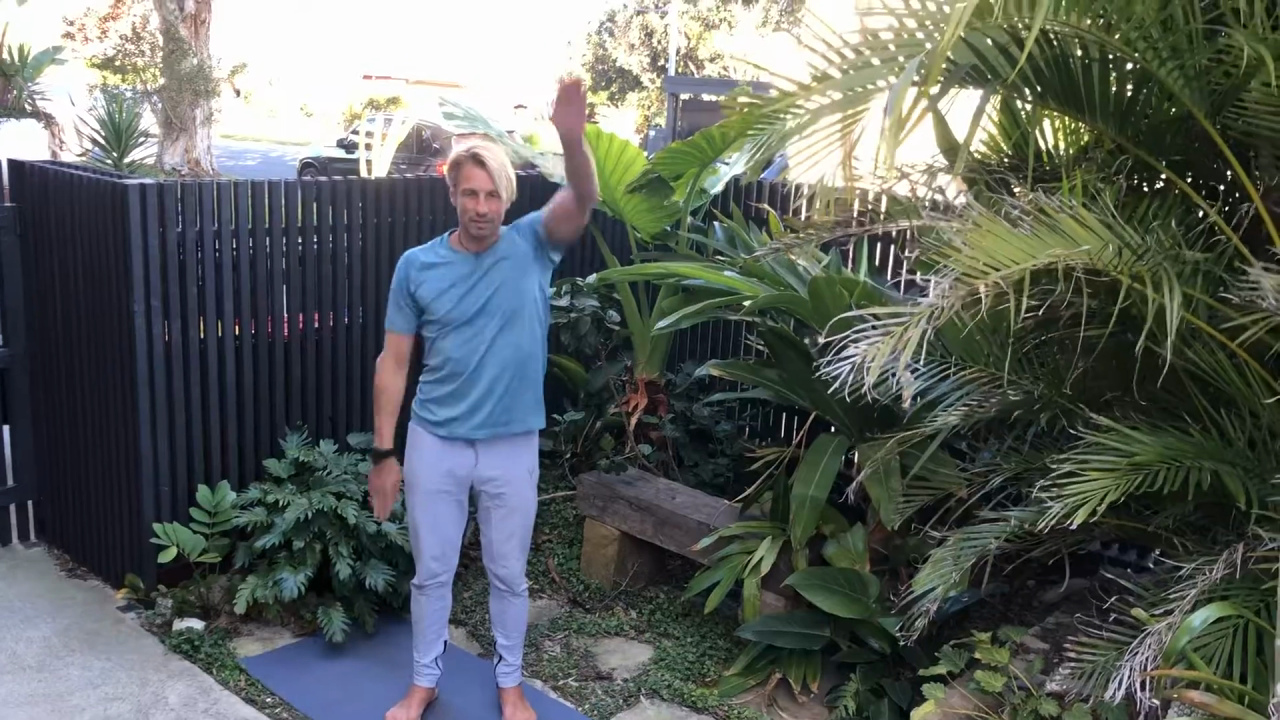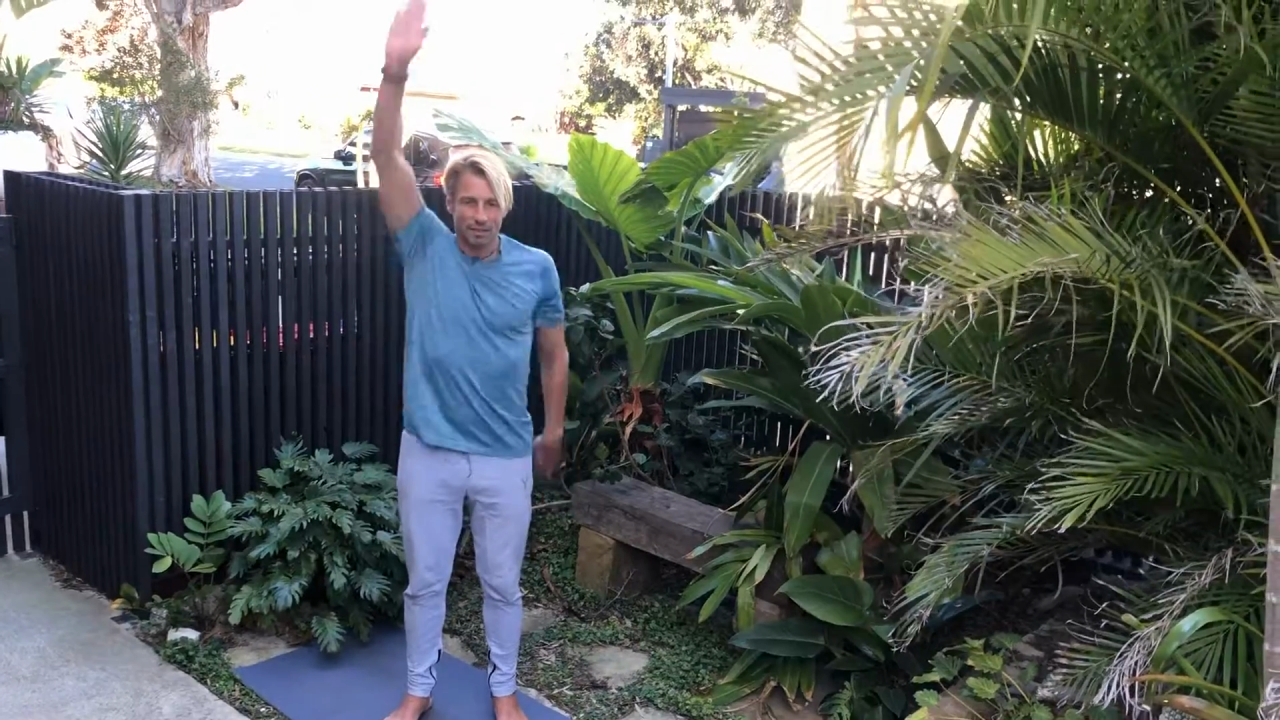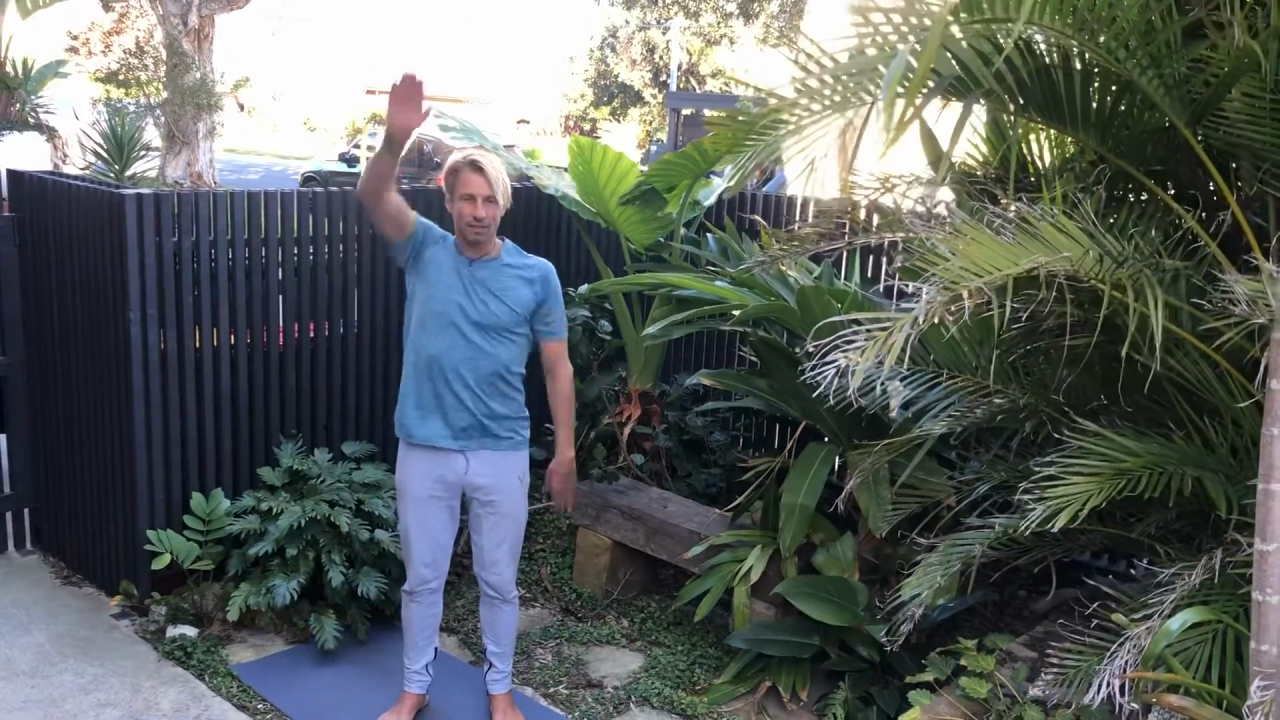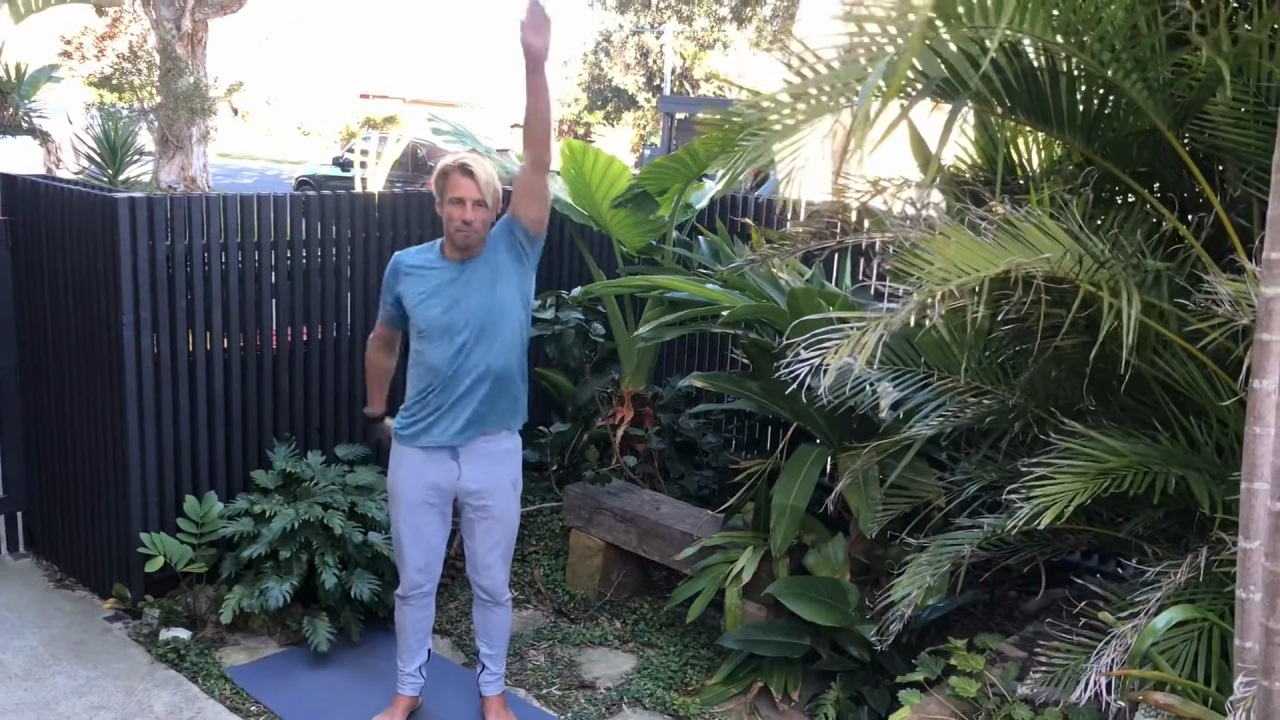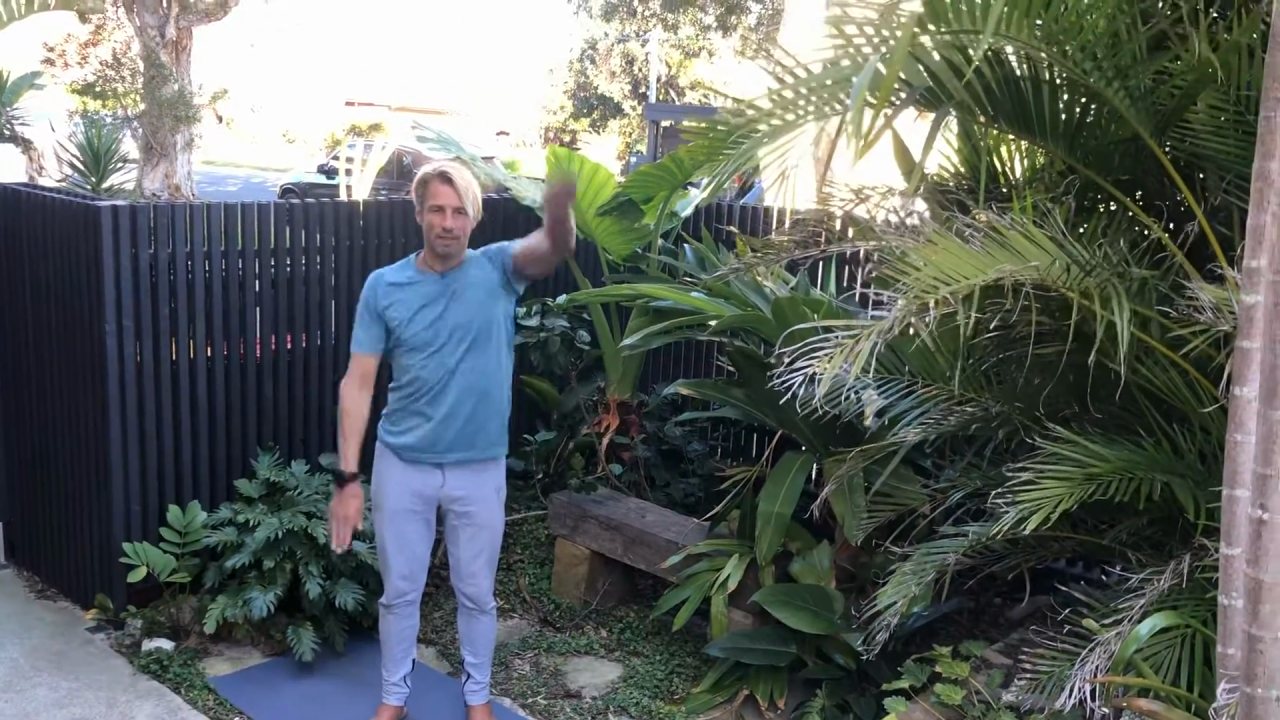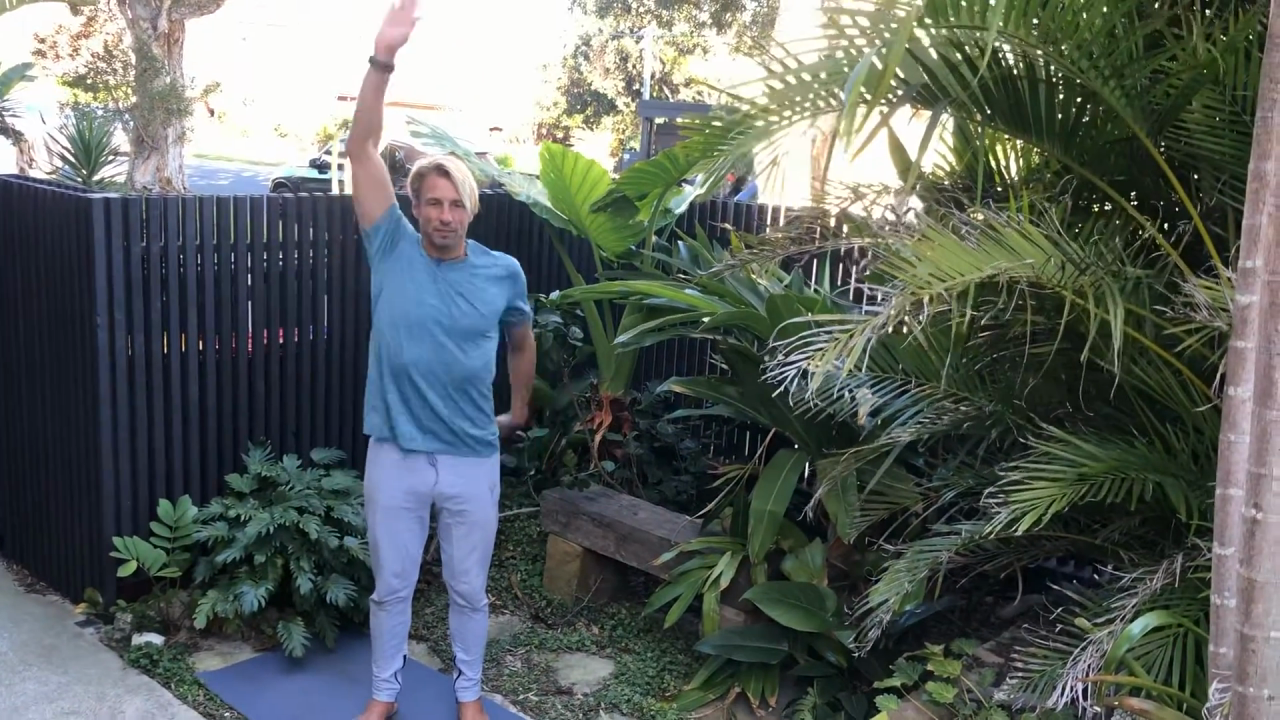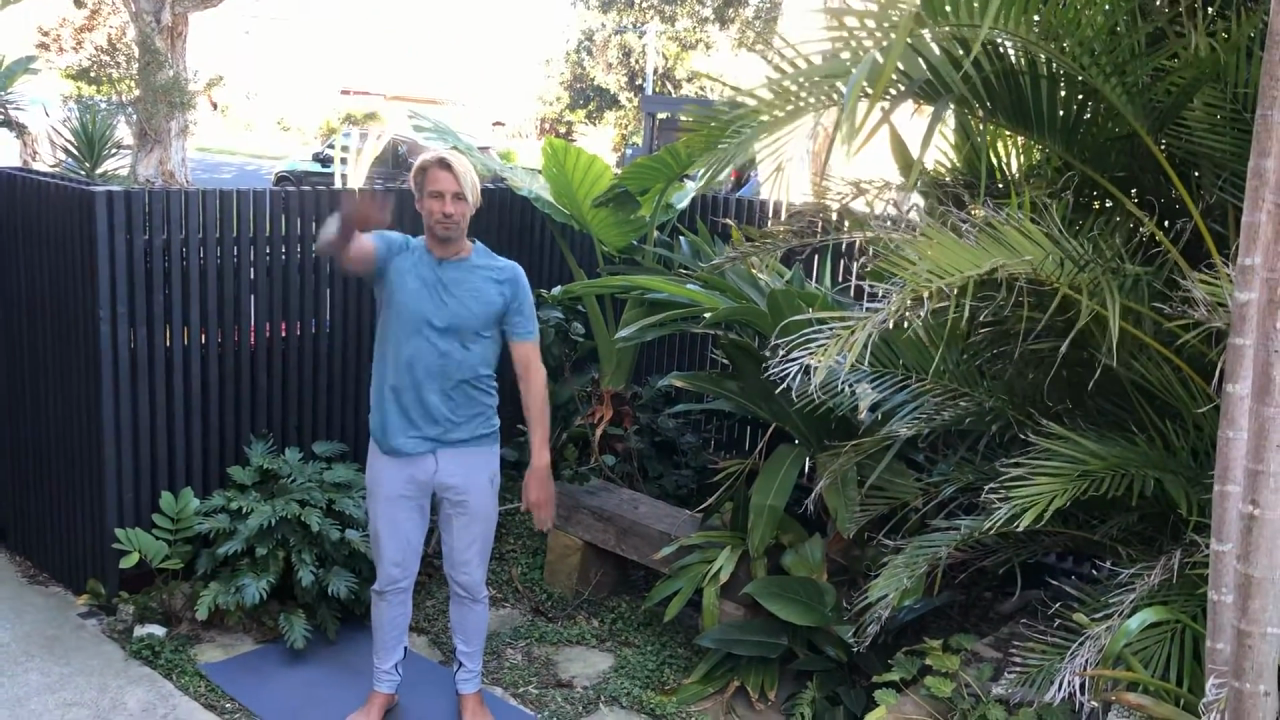
dt=0.5s
person 1, frame 1
left shoulder: (532, 245)
right shoulder: (417, 265)
left elbow: (579, 197)
right elbow: (392, 361)
left wrist: (572, 140)
right wrist: (385, 453)
left hip: (511, 446)
right hip: (435, 445)
left knee: (508, 574)
right knee: (431, 574)
person 1, frame 2
left shoulder: (536, 268)
right shoulder: (424, 247)
left elbow: (555, 352)
right elbow: (387, 157)
left wrist: (553, 427)
right wrist: (396, 68)
left hip: (506, 458)
right hip: (429, 455)
left knee: (502, 585)
right knee: (425, 583)
person 1, frame 3
left shoulder: (536, 275)
right shoulder: (424, 251)
left elbow: (558, 366)
right elbow: (374, 196)
left wrist: (565, 451)
right wrist: (395, 139)
left hip: (502, 457)
right hip: (425, 452)
left knee: (499, 583)
right knee: (422, 581)
person 1, frame 4
left shoulder: (515, 250)
right shoulder: (406, 268)
left elbow: (534, 161)
right elbow: (383, 343)
left wrist: (533, 61)
right wrist: (377, 411)
left hip: (493, 453)
right hip: (418, 453)
left knee: (491, 584)
right knee: (414, 582)
person 1, frame 5
left shoulder: (498, 268)
right shoulder: (384, 286)
left elbow: (551, 252)
right elbow: (358, 382)
left wrist: (558, 210)
right wrist: (347, 480)
left hip: (479, 467)
right hip: (402, 464)
left knee: (476, 595)
right knee: (400, 593)
person 1, frame 6
left shoulder: (504, 272)
right shoulder: (392, 250)
left elbow: (521, 349)
right elbow: (362, 153)
left wrist: (519, 410)
right wrist: (384, 58)
left hip: (473, 463)
right hip: (395, 458)
left knee: (468, 591)
right knee: (391, 588)
person 1, frame 7
left shoulder: (505, 276)
right shoulder: (393, 254)
left elbow: (530, 369)
right elbow: (336, 249)
left wrist: (540, 461)
right wrist: (347, 221)
left hip: (472, 453)
right hip: (395, 450)
left knee: (468, 581)
right knee: (392, 579)
